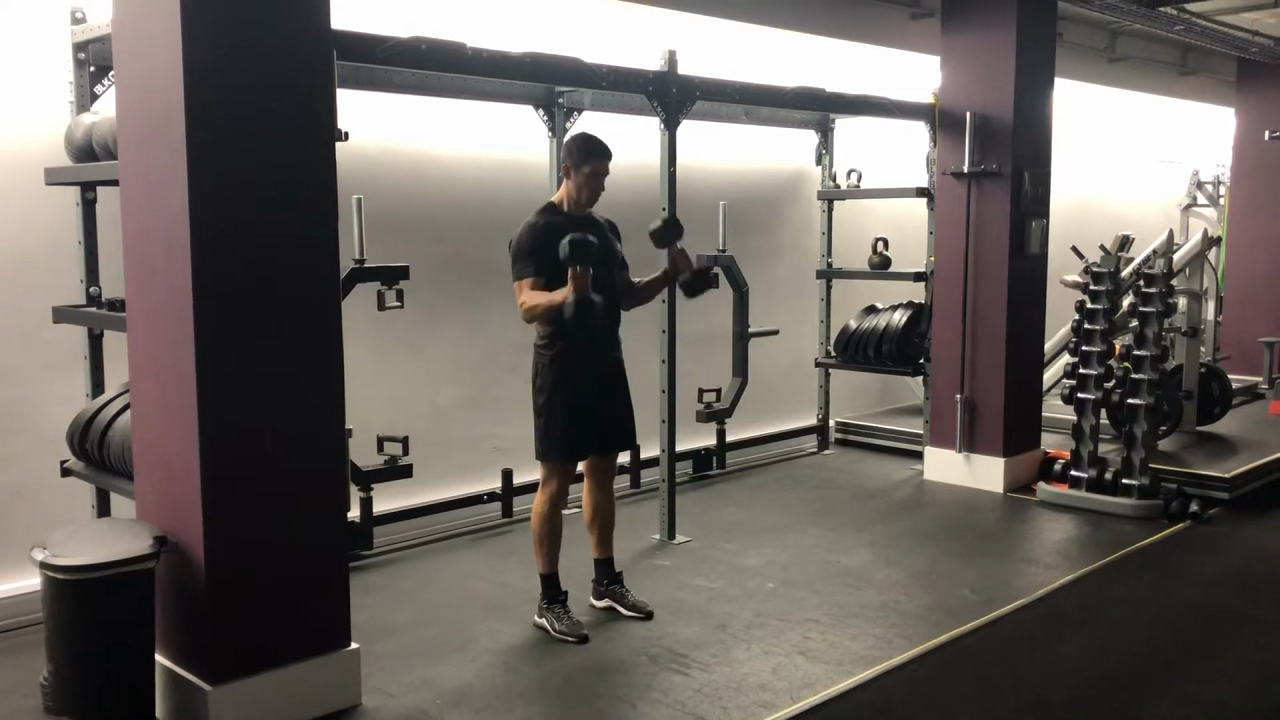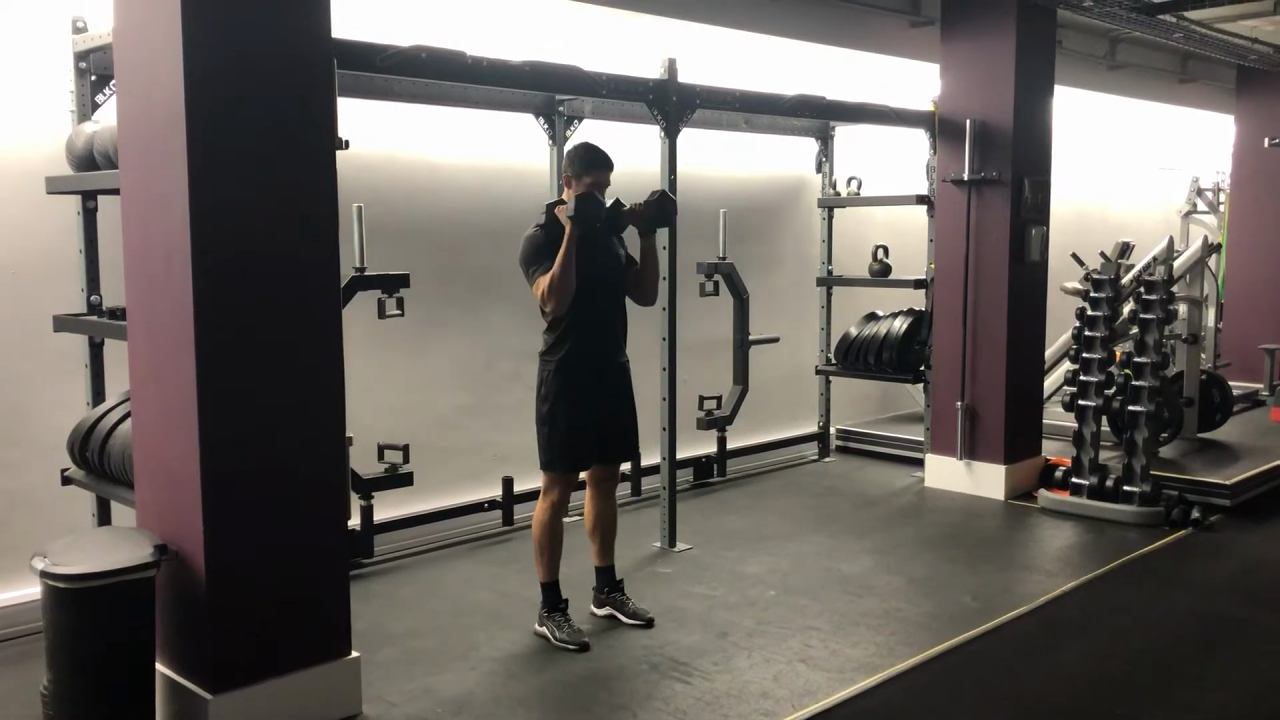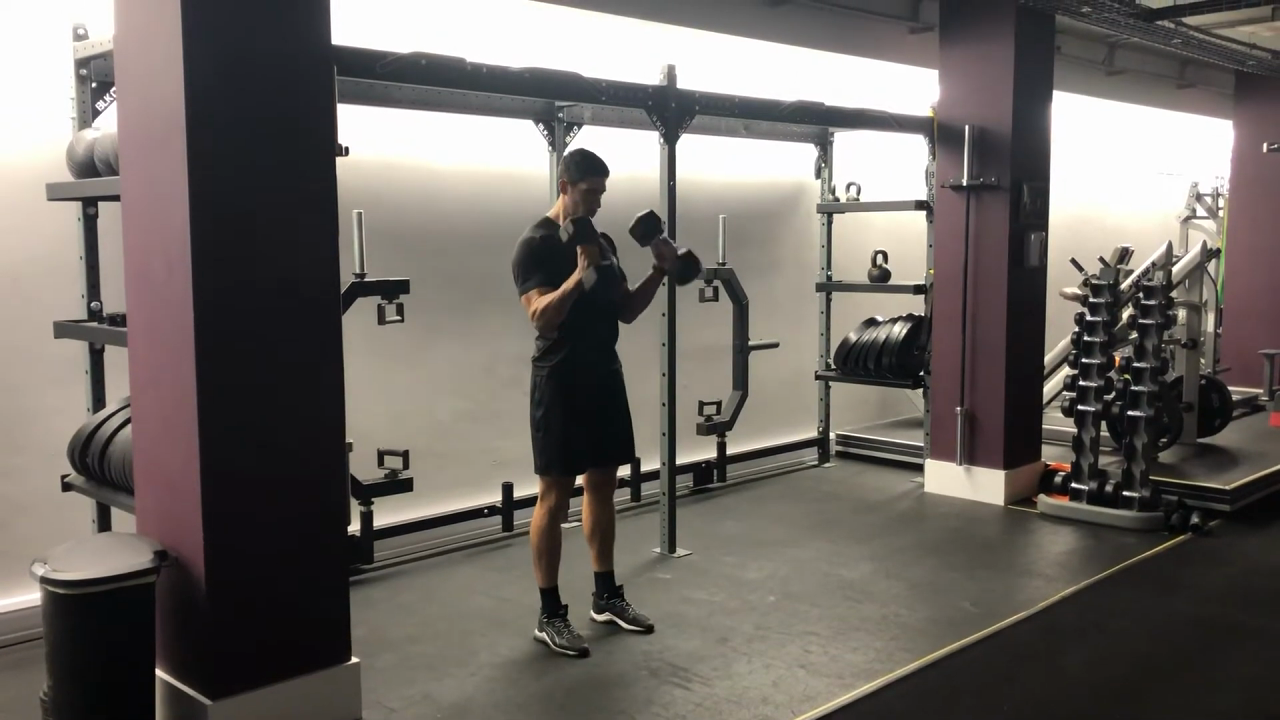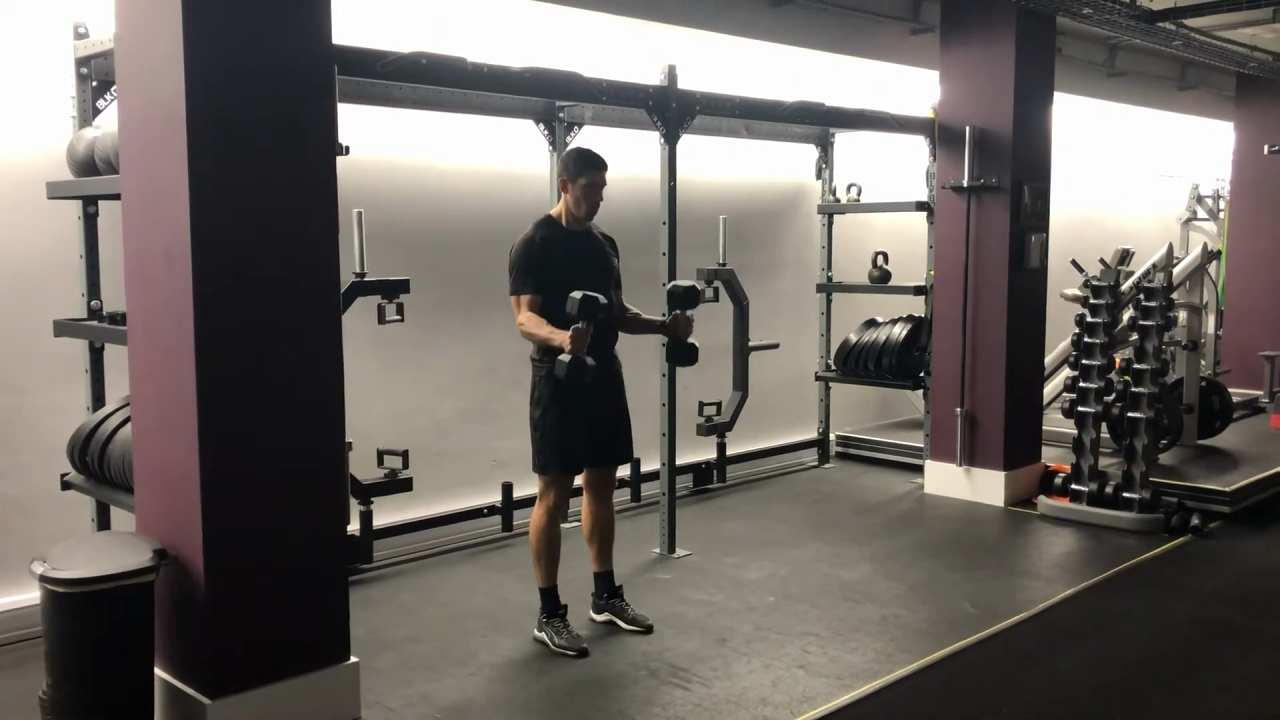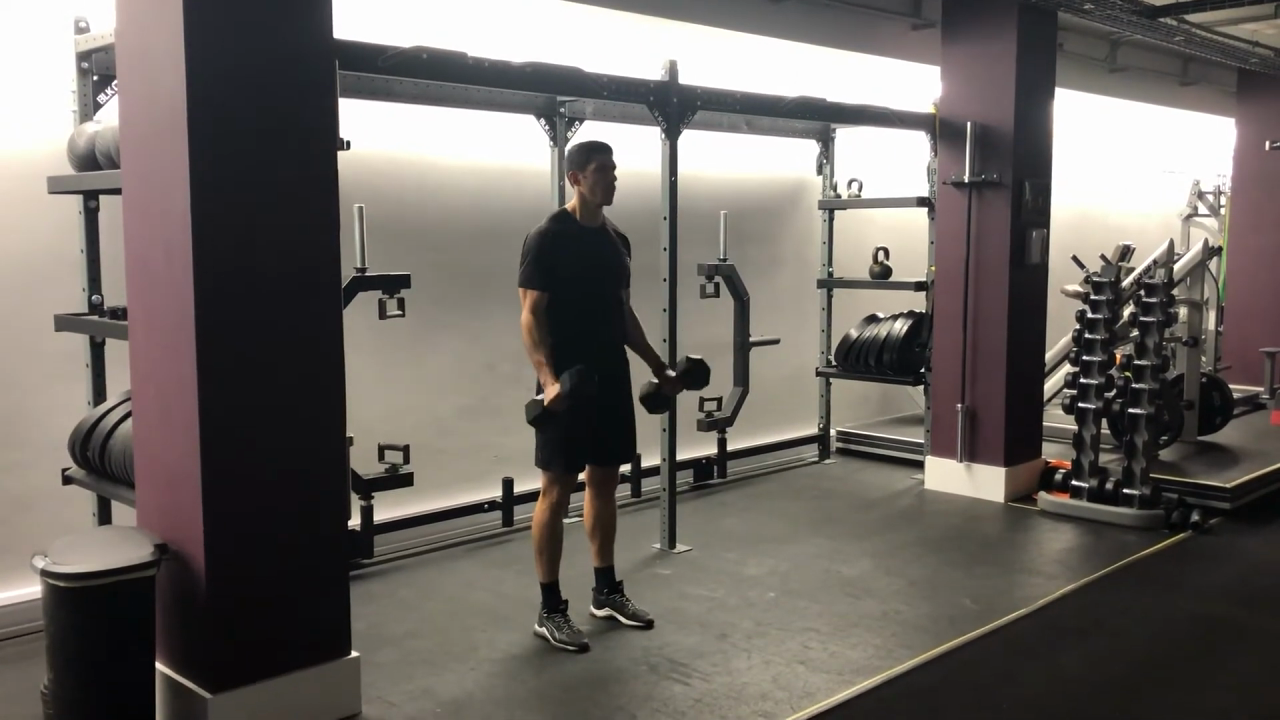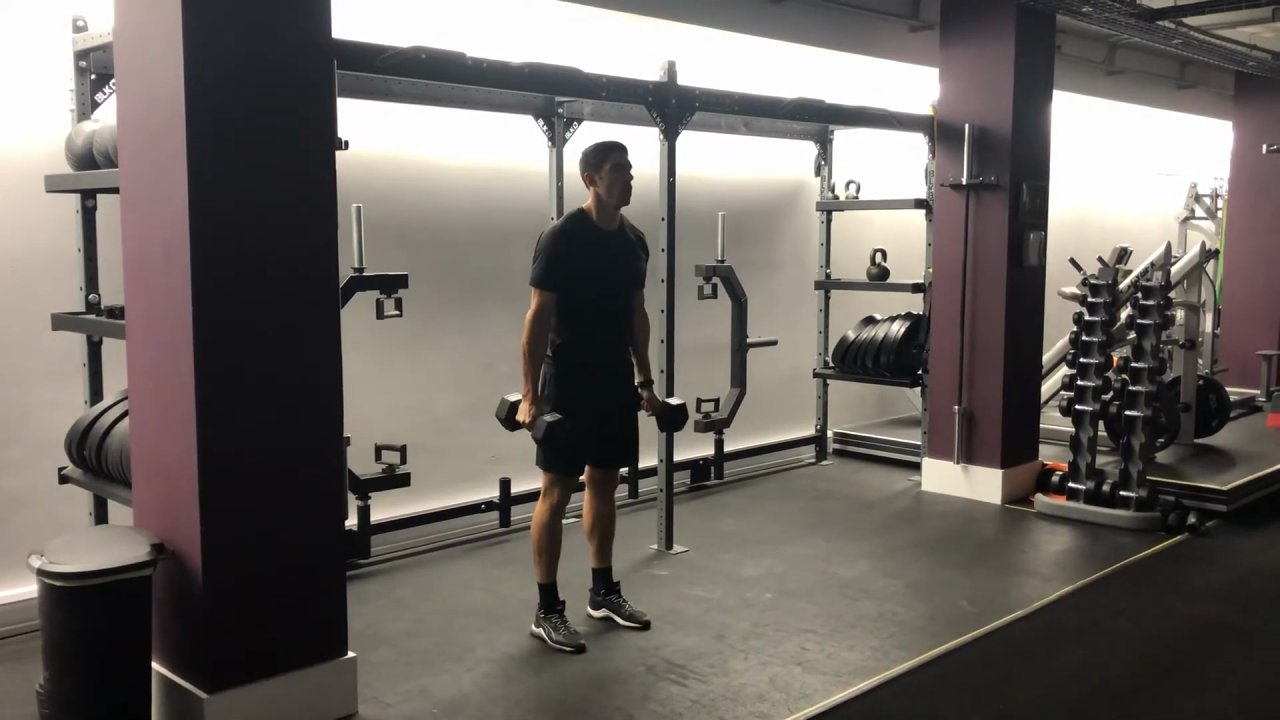
dt=0.7s
person 1, frame 1
left shoulder: (605, 228)
right shoulder: (538, 231)
left elbow: (626, 295)
right elbow: (527, 306)
left wrist: (667, 276)
right wrist: (566, 296)
left hip: (606, 365)
right hip: (562, 370)
left knee: (603, 472)
right knee: (556, 481)
left ankle: (606, 582)
right ankle: (550, 600)
person 1, frame 2
left shoulder: (609, 235)
right shoulder: (543, 238)
left elbow: (646, 295)
right elbow: (554, 302)
left wrist: (647, 236)
right wrist: (570, 234)
left hip: (612, 371)
right hip: (567, 377)
left knee: (605, 481)
right knee: (557, 491)
left ankle: (607, 589)
right ankle: (550, 609)
person 1, frame 3
left shoulder: (603, 241)
right shoulder: (536, 244)
left elbow: (625, 309)
right elbow: (540, 317)
left wrist: (657, 273)
right wrist: (578, 277)
left hip: (605, 375)
right hip: (561, 381)
left knee: (603, 485)
right knee: (555, 495)
left ankle: (607, 595)
right ankle: (550, 614)
person 1, frame 4
left shoulder: (604, 243)
right shoulder: (535, 243)
right elbow: (525, 318)
left wrist: (663, 326)
right wrist: (560, 339)
left hip: (606, 377)
right hip: (560, 381)
left knee: (602, 486)
right knee: (554, 496)
left ankle: (606, 595)
right ankle: (549, 614)
person 1, frame 5
left shoulder: (616, 240)
right shoulder: (548, 238)
right elbow: (531, 316)
left wrist: (657, 366)
right wrist: (550, 378)
left hip: (613, 378)
left knee: (604, 482)
right knee: (557, 490)
left ankle: (606, 591)
right ankle: (550, 609)
person 1, frame 6
left shoulder: (634, 240)
right shoulder: (563, 238)
right elbow: (538, 316)
left wrist: (644, 380)
right wrist: (530, 393)
left hip: (616, 380)
right hip: (570, 381)
left knee: (604, 484)
right knee: (557, 491)
left ankle: (604, 591)
right ankle: (547, 609)
